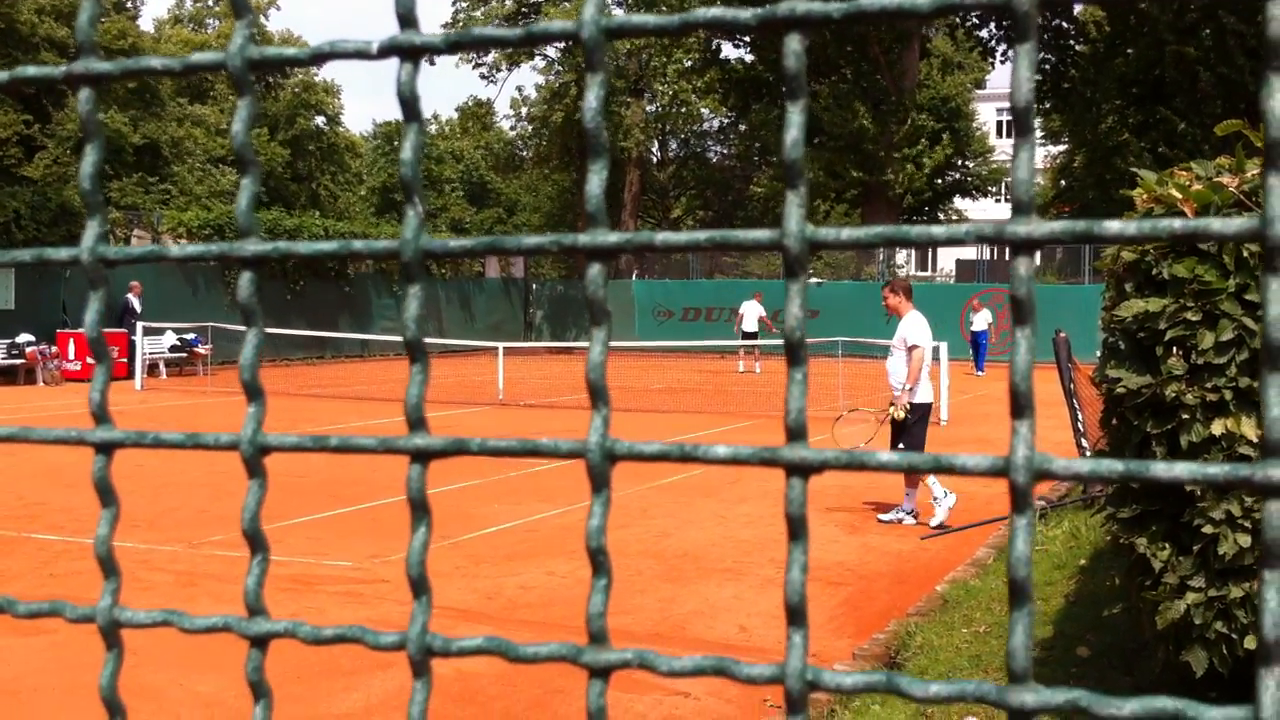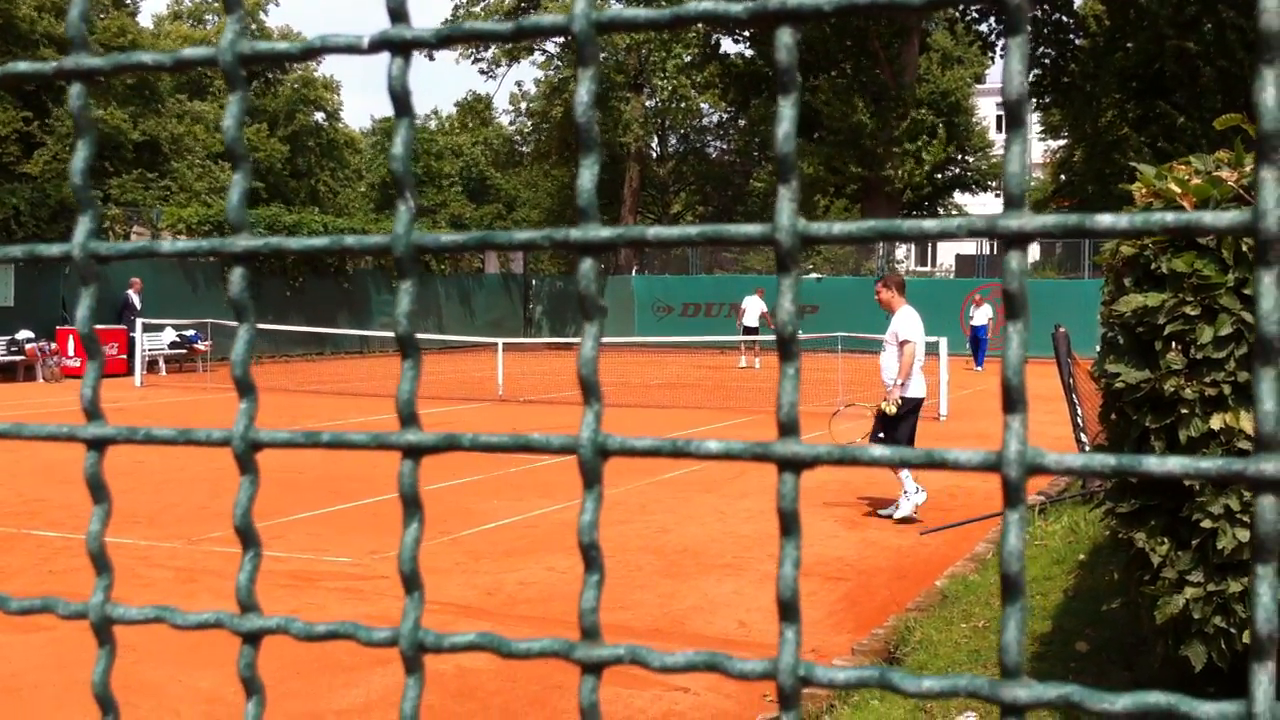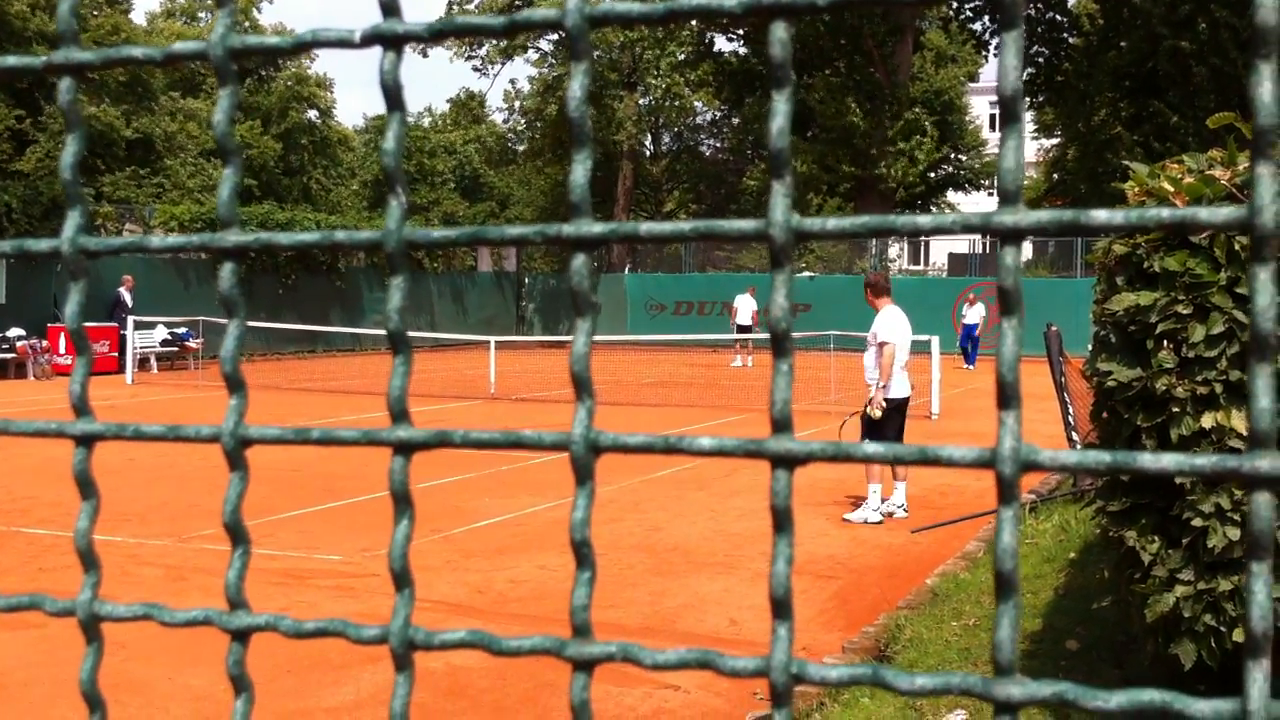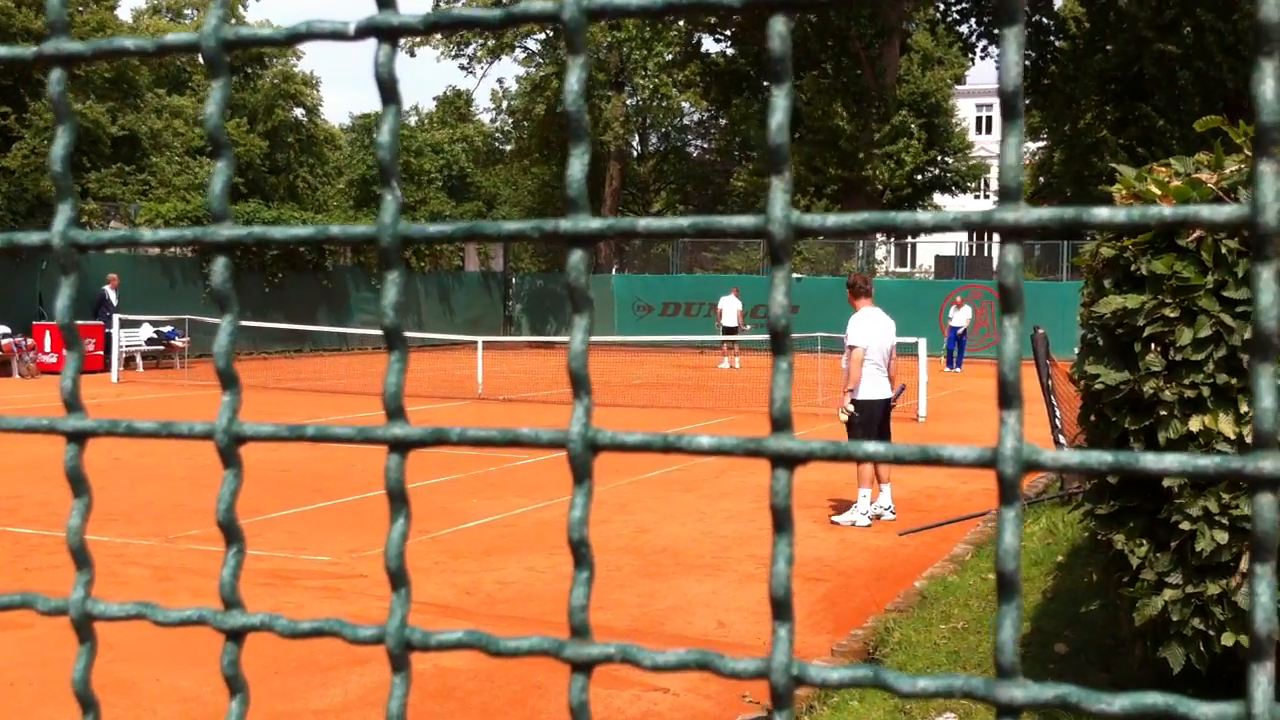
dt=0.2s
person 1, frame 1
left shoulder: (913, 321)
right shoulder: (908, 322)
left elbow: (918, 358)
left wrist: (905, 391)
right wrist: (901, 395)
left hip: (913, 399)
right hip: (908, 399)
left knee: (906, 453)
right knee: (907, 454)
left ankle: (941, 496)
right ankle: (908, 509)
person 1, frame 2
left shoulder: (905, 316)
right shoulder: (902, 317)
left elbow: (909, 353)
left wrist: (897, 386)
left hip: (905, 393)
right hip: (907, 393)
left knee: (882, 443)
right knee: (901, 447)
left ankle: (911, 489)
right ankle: (908, 501)
person 1, frame 3
left shoulder: (885, 317)
right shoulder: (897, 315)
left elbow: (888, 356)
left wrist: (880, 389)
left hip: (887, 394)
right hip: (899, 392)
left ankle: (873, 507)
right ankle: (898, 502)
person 1, frame 4
left shoulder: (859, 320)
right shoulder: (886, 319)
left elbow: (856, 360)
right elbow: (892, 361)
left wrist: (846, 392)
right wrist: (890, 389)
left hip: (863, 396)
right hip: (882, 394)
left ankle: (862, 510)
right ankle: (885, 504)
